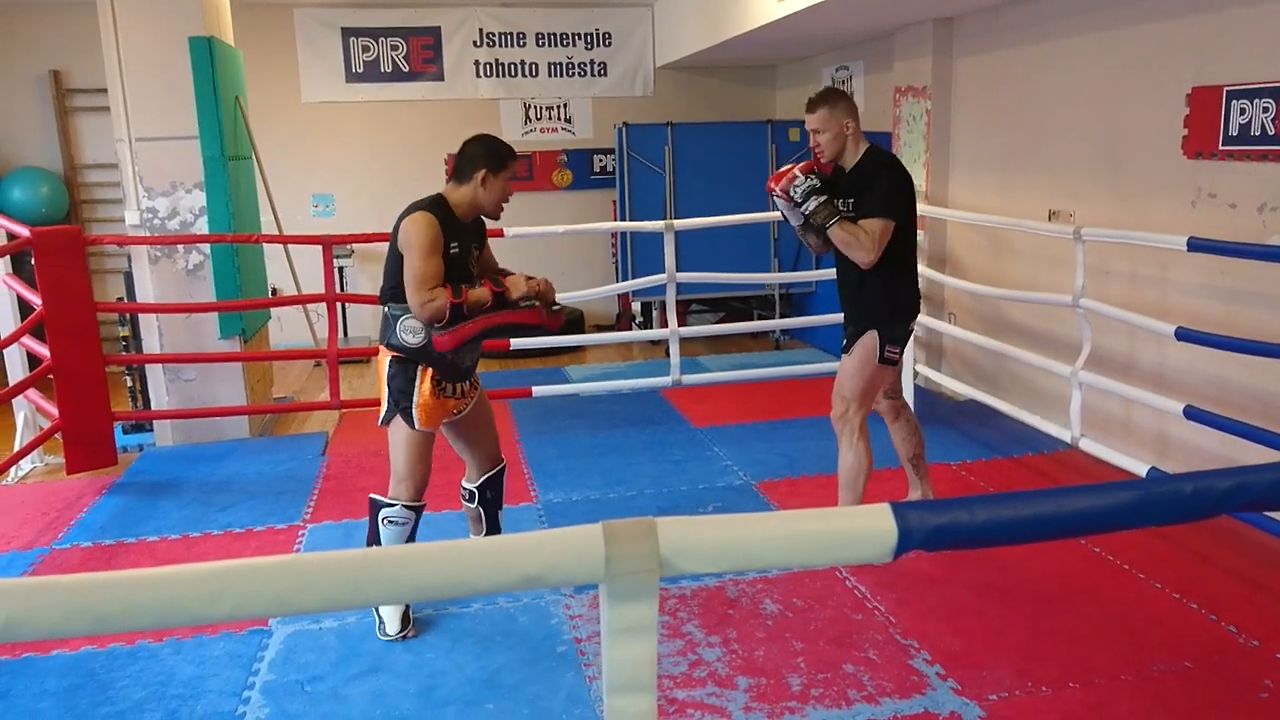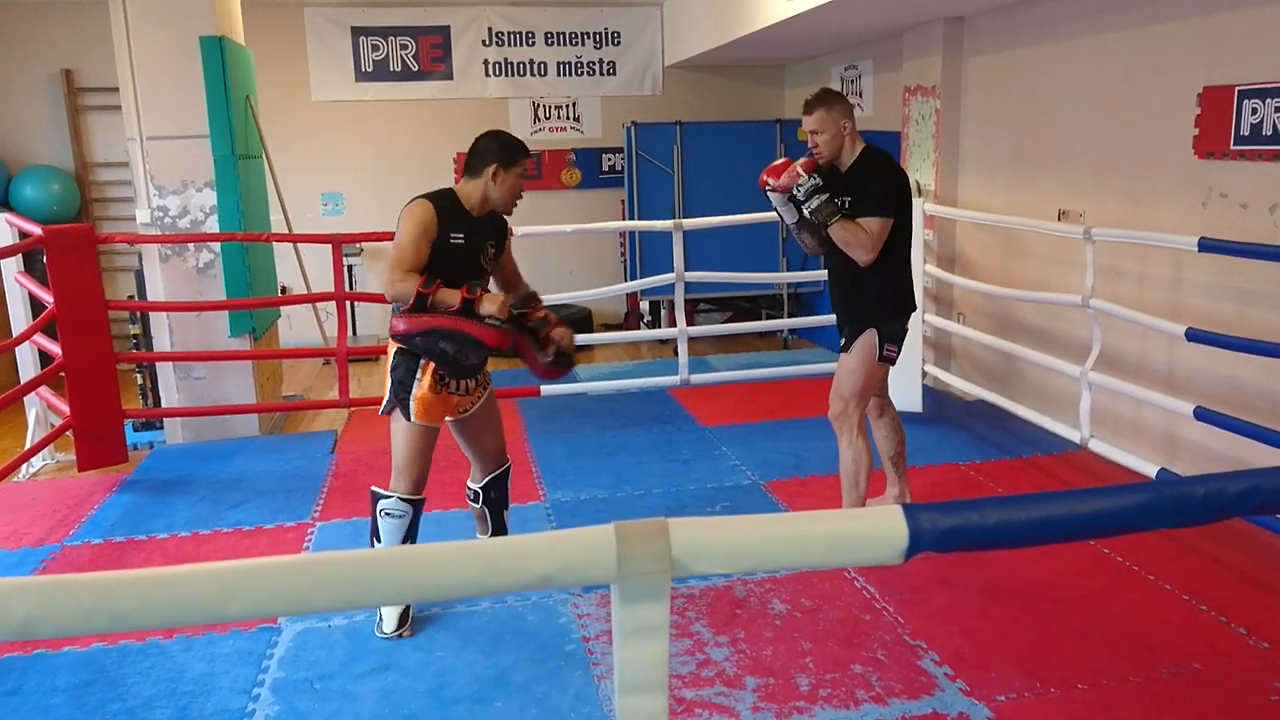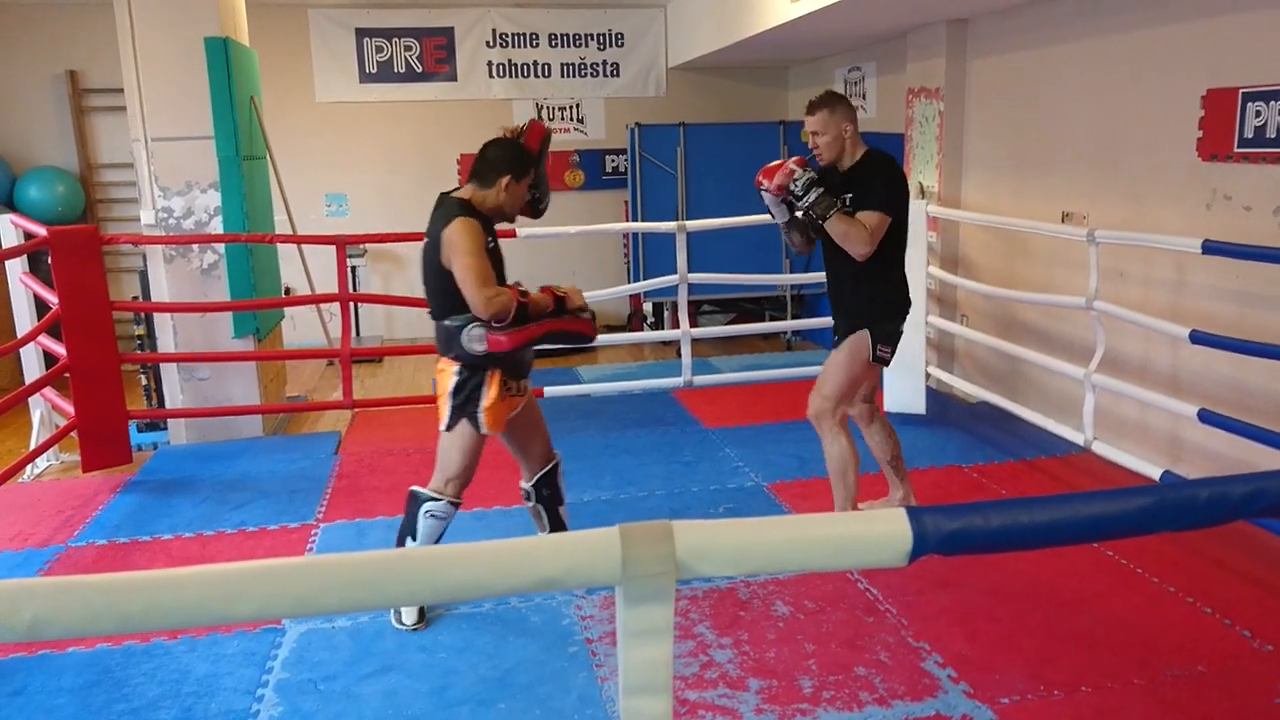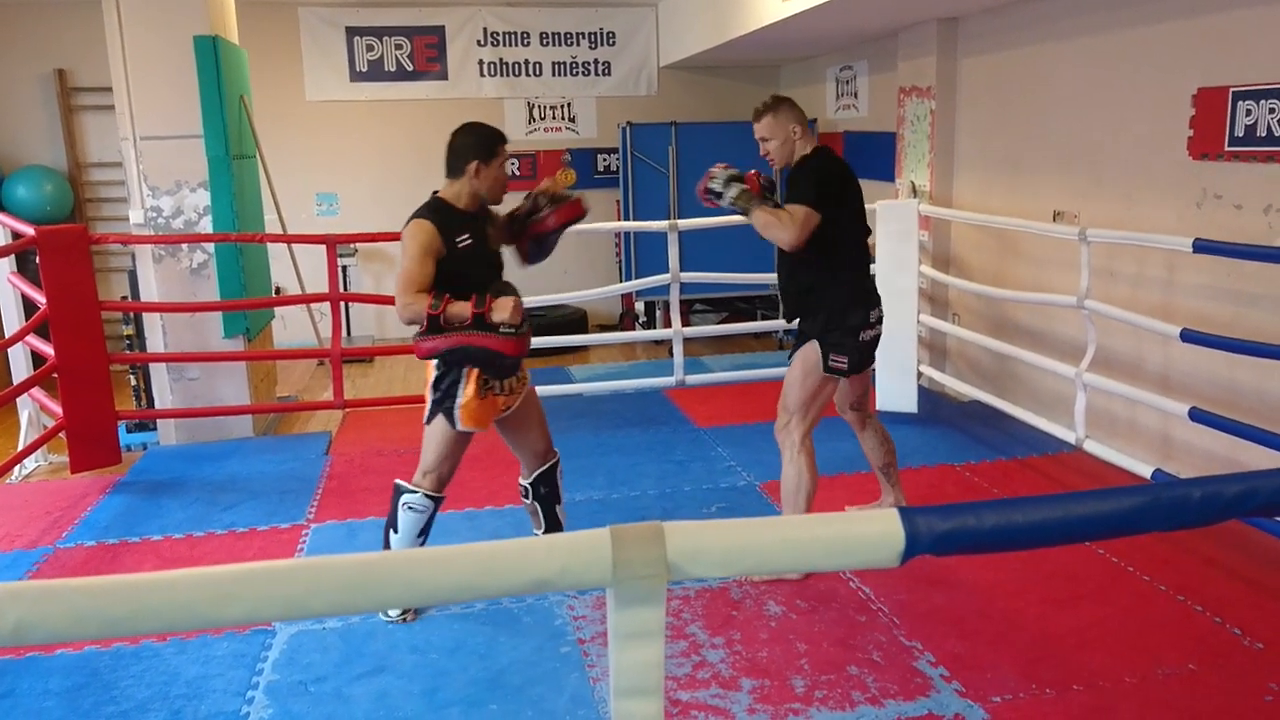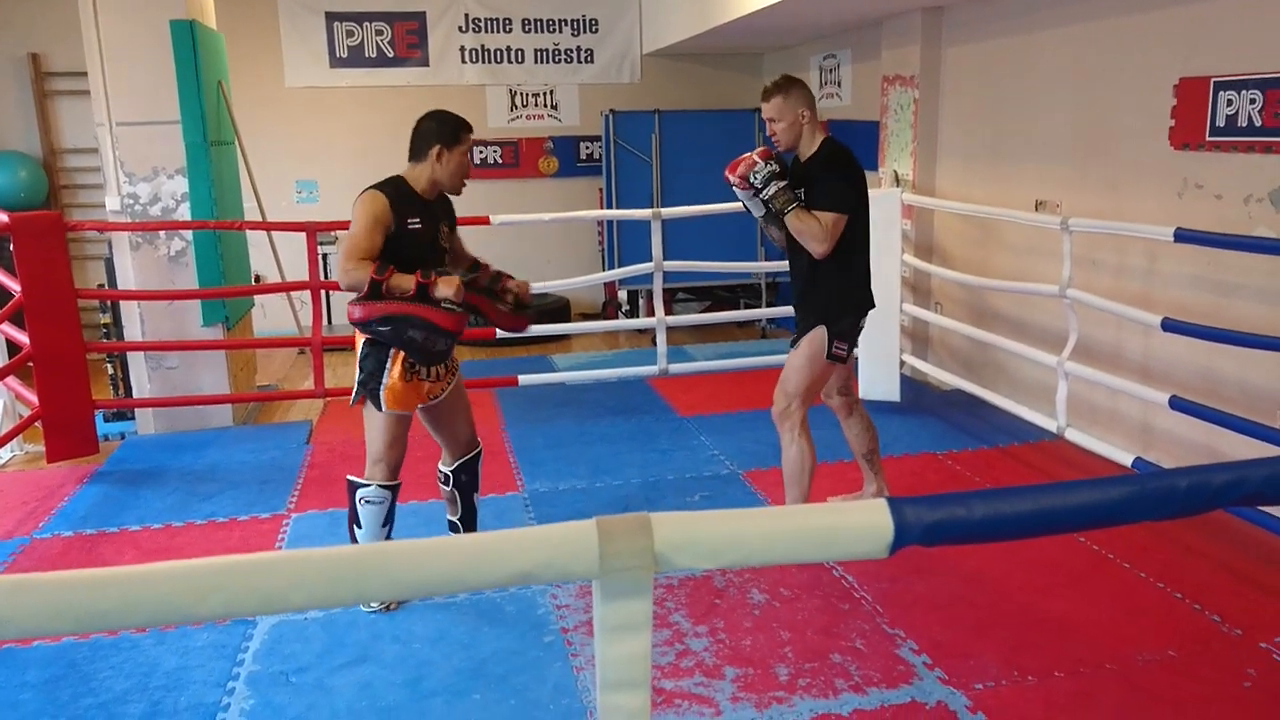
dt=0.5s
person 1, frame 1
left shoulder: (472, 225)
right shoulder: (424, 222)
left elbow: (487, 275)
right elbow: (424, 304)
left wrist: (527, 286)
right wrist: (500, 294)
left hip: (456, 368)
right hip: (413, 369)
left knee: (488, 462)
right knee: (407, 488)
person 1, frame 2
left shoulder: (493, 225)
right shoulder: (426, 212)
left elbow: (510, 285)
right elbow: (397, 286)
left wrist: (547, 325)
right wrist: (474, 303)
left hip: (468, 366)
right hip: (421, 365)
left knee: (493, 465)
right knee: (406, 485)
person 1, frame 3
left shoulder: (467, 207)
right shoulder: (461, 225)
left elbow: (533, 208)
right elbow: (489, 303)
left wrist: (528, 154)
right wrist: (560, 301)
left hip: (503, 367)
right hip: (475, 373)
left knee: (542, 462)
right knee: (448, 484)
person 1, frame 4
left shoulder: (480, 215)
right shoulder: (427, 227)
left elbow: (509, 232)
right elbow: (408, 304)
left wrist: (535, 209)
right wrist: (485, 310)
left hip: (504, 366)
right hip: (461, 372)
left knee: (542, 460)
right knee: (431, 480)
person 1, frame 5
left shoulder: (439, 207)
right shoulder: (381, 200)
right elbow: (352, 273)
left wrist: (502, 283)
right wrist: (431, 286)
left hip: (433, 354)
right hip: (389, 355)
left knee: (464, 451)
right knee: (382, 468)
left ankle: (461, 543)
person 2, frame 1
left shoulder: (883, 174)
right shoulder: (838, 174)
left elbow: (865, 252)
right elbow: (822, 244)
left wrist: (816, 202)
right wrist: (794, 209)
left hip: (884, 311)
right hip: (870, 308)
left knee: (846, 415)
right knee: (890, 405)
right ankle: (921, 495)
person 2, frame 2
left shoulder: (880, 172)
right shoulder: (832, 175)
left elbow: (864, 251)
right elbow: (815, 245)
left wrist: (817, 202)
right wrist: (788, 207)
left hip: (880, 309)
right hip: (858, 306)
left knee: (844, 413)
right knee: (873, 401)
right ankle: (898, 494)
person 2, frame 3
left shoulder: (881, 173)
right shoulder: (828, 179)
left elbow: (861, 244)
right elbow: (802, 242)
left wrist: (814, 197)
right wrist: (783, 209)
left hip: (877, 311)
right hip: (856, 312)
left knee: (823, 410)
right knee: (862, 407)
right ankle: (901, 495)
person 2, frame 4
left shoulder: (816, 171)
right shoulder: (824, 172)
left elbow: (788, 235)
right elbow: (796, 240)
left wrist: (737, 195)
right wrist: (759, 204)
left hip: (833, 319)
right hip: (853, 314)
left knee: (791, 429)
right knee: (855, 413)
right ankle: (894, 500)
person 2, frame 5
left shoulder: (836, 165)
right shoulder: (801, 166)
left elbow: (820, 242)
right elbow: (789, 238)
left wrist: (777, 191)
right wrist: (758, 203)
left hip: (835, 306)
right hip: (823, 303)
left knee: (787, 409)
right knee: (840, 398)
right ankle: (876, 489)
